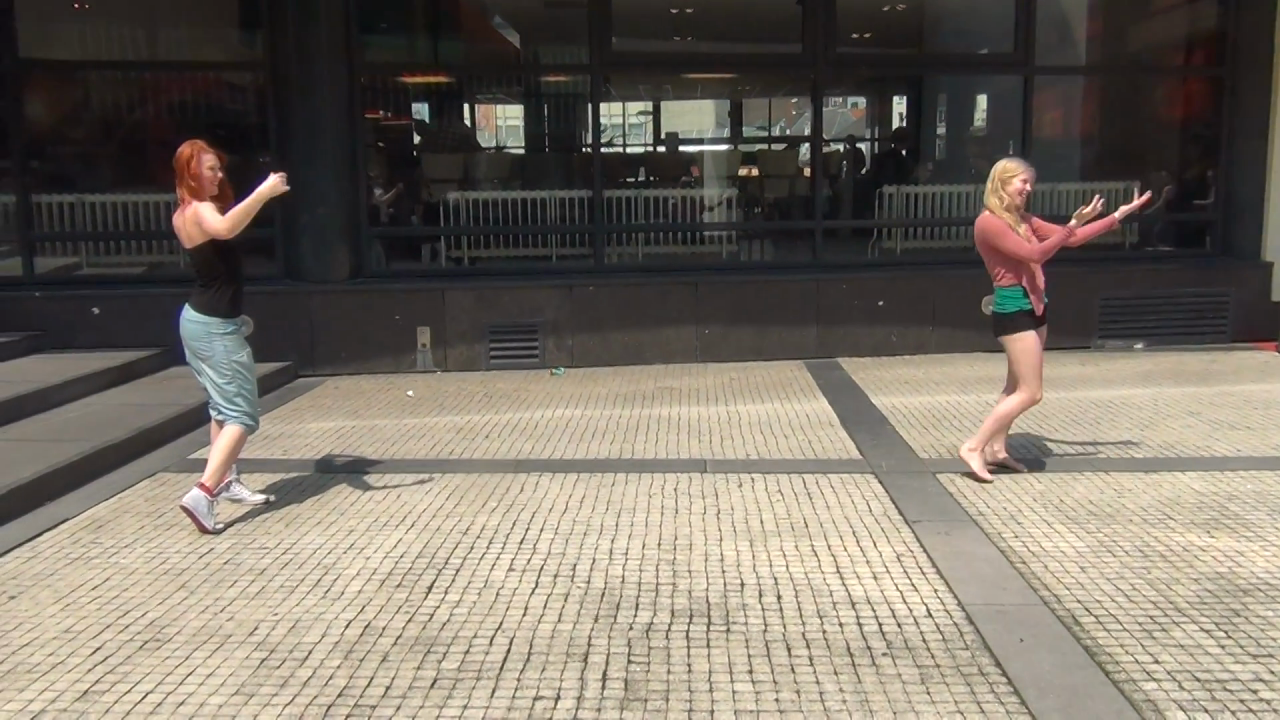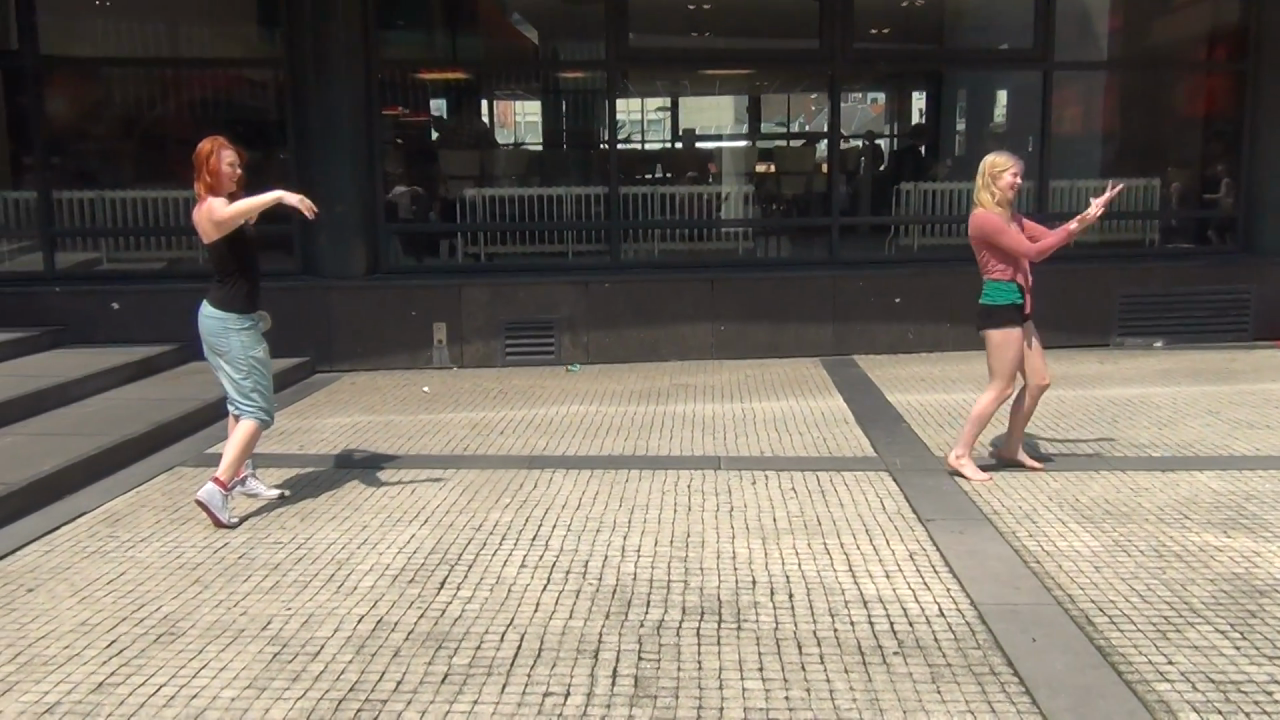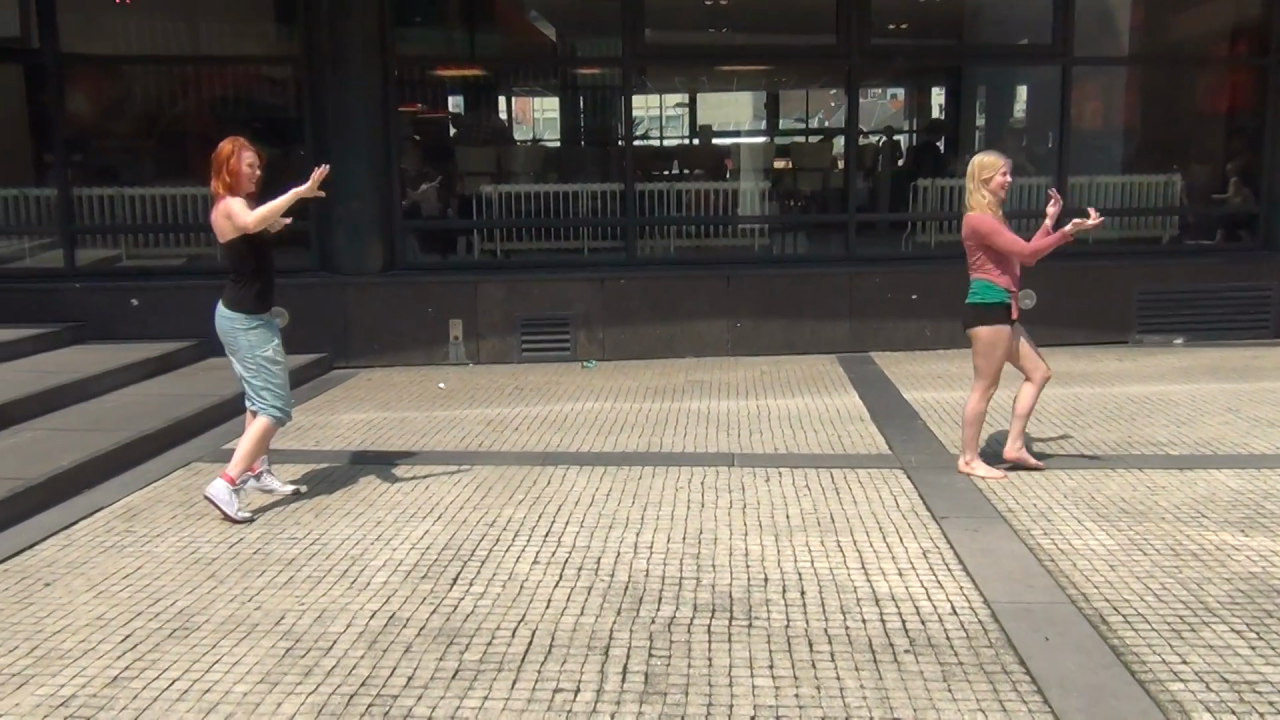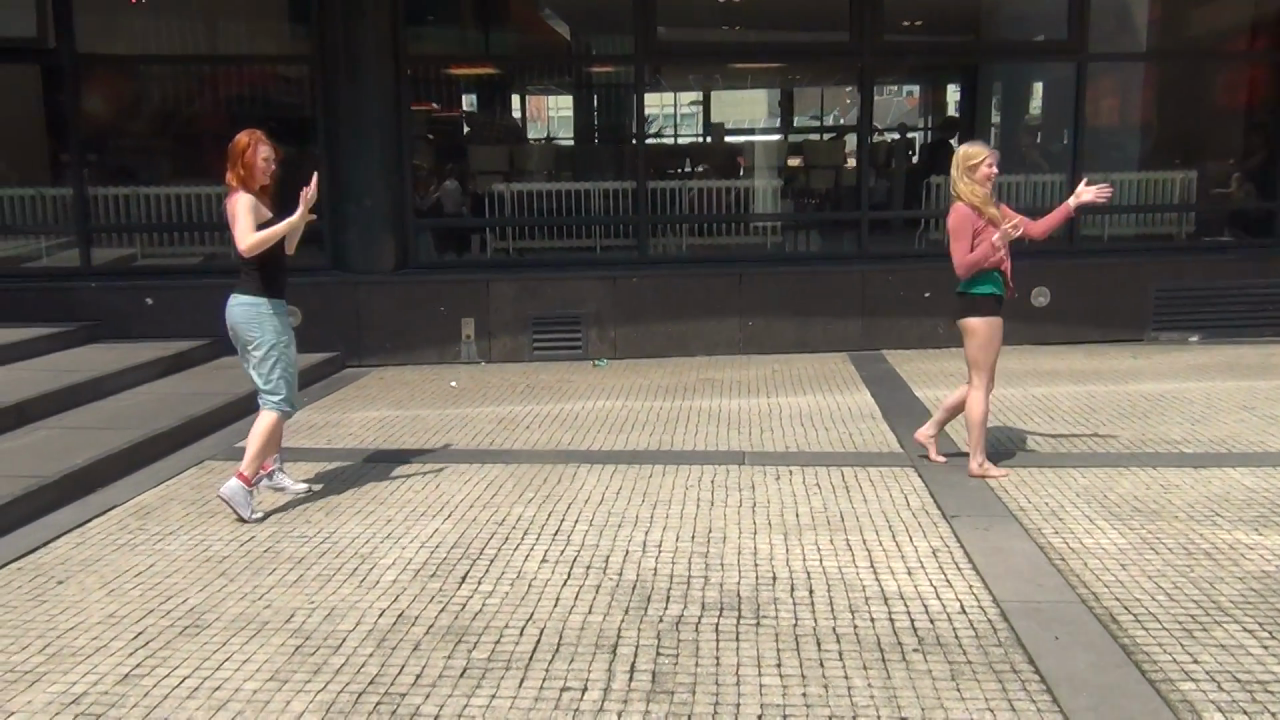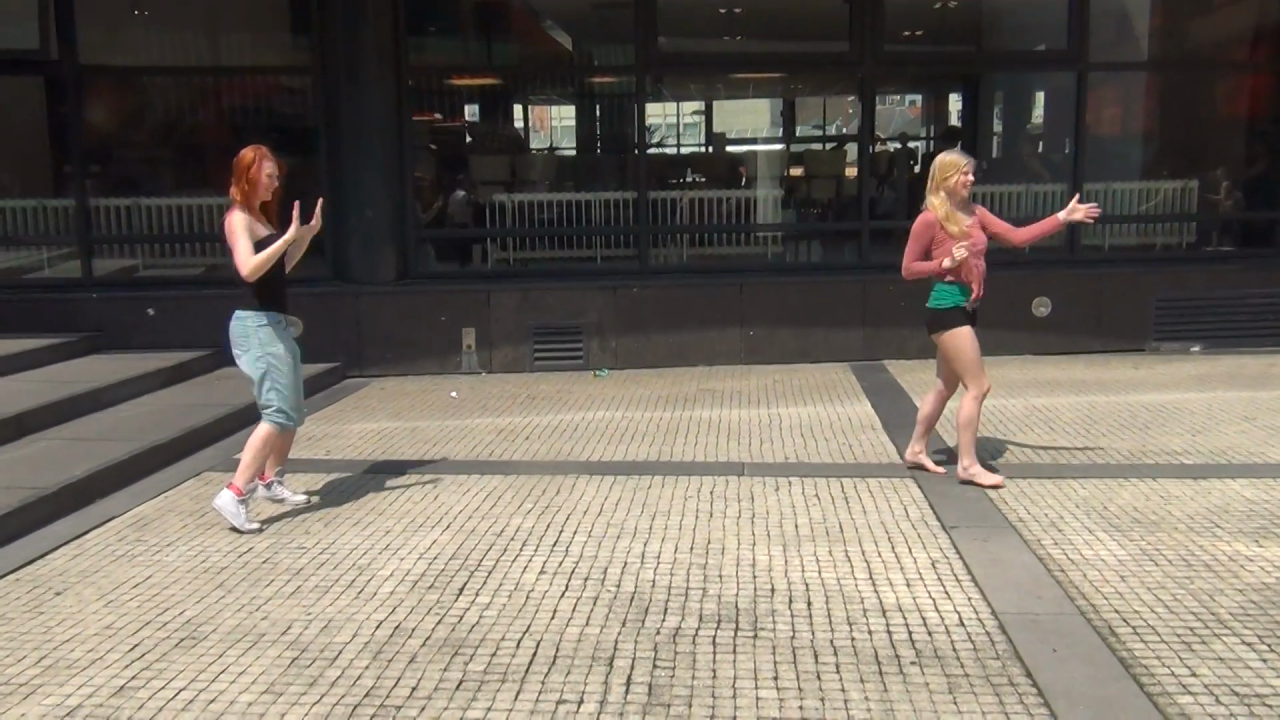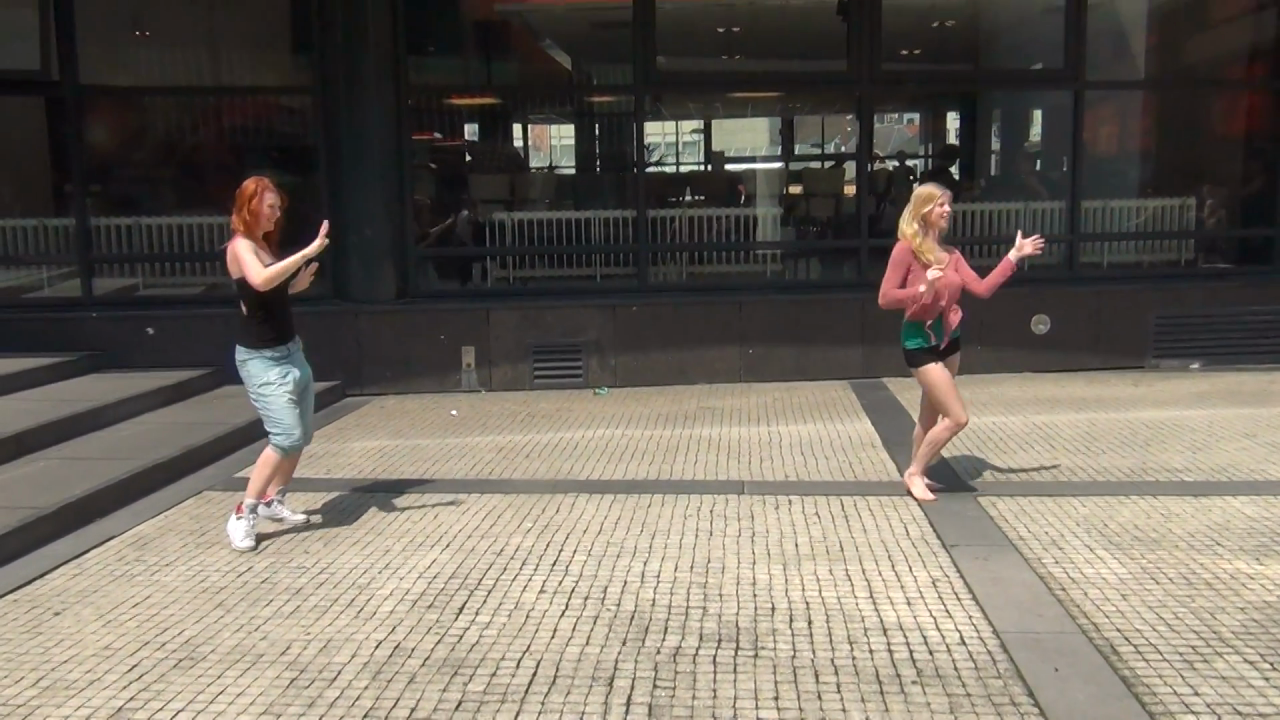
dt=0.2s
person 1, frame 1
left shoulder: (187, 213)
right shoulder: (199, 211)
left elbow: (224, 227)
right elbow: (226, 228)
right wrist: (265, 191)
left hip: (199, 320)
right hip: (216, 326)
left knee: (223, 407)
right knee: (241, 414)
left ankle: (226, 481)
right ankle: (202, 494)
person 1, frame 2
left shoulder: (205, 208)
right shoulder: (213, 206)
right elbow: (228, 215)
left wrist: (249, 215)
right wrist: (279, 195)
left hip: (218, 315)
right hip: (232, 321)
left knee: (241, 402)
right knee: (256, 409)
left ankle: (241, 476)
right ankle: (217, 488)
person 1, frame 3
left shoulder: (231, 208)
right shoulder: (231, 207)
left elbow: (254, 227)
right elbow: (252, 221)
left wrist: (272, 225)
right wrist: (299, 192)
left hip: (241, 315)
right hip: (247, 320)
left knee: (260, 399)
right knee: (274, 406)
left ankle: (258, 471)
right ankle: (226, 484)
person 1, frame 4
left shoulder: (256, 199)
right shoulder: (242, 200)
left elbow: (286, 249)
right elbow: (247, 245)
left wrist: (300, 215)
right wrist: (293, 219)
left hip: (256, 308)
right hip: (258, 309)
left knee: (274, 393)
right knee: (280, 399)
left ankle: (269, 469)
right ankle: (240, 483)
person 1, frame 5
left shoulder: (261, 215)
right shoulder: (238, 218)
left elbow: (282, 266)
right elbow: (248, 271)
left wrist: (308, 233)
right wrist: (288, 237)
left hip: (275, 323)
right hip: (257, 325)
left knee: (290, 412)
right knee: (279, 413)
left ankle: (269, 480)
right ankle: (234, 494)
person 1, frame 6
left shoulder: (264, 245)
right shoulder: (240, 246)
right elbow: (261, 281)
left wrist: (299, 281)
right wrist: (309, 251)
left hip: (289, 351)
right hip: (260, 357)
left knee: (298, 433)
right knee: (286, 436)
left ankle: (272, 500)
right ankle: (244, 512)
person 2, frame 1
left shoulder: (1023, 220)
right shoulder: (988, 222)
left elbow: (1072, 239)
right elbow: (1033, 255)
left wrist: (1119, 214)
right wrist: (1073, 223)
left hip: (1033, 308)
right hip: (1013, 312)
left knee: (1016, 387)
right knee: (1029, 393)
left ankle: (995, 449)
right ankle: (974, 447)
person 2, frame 2
left shoulder: (1008, 215)
right shoulder: (983, 218)
left elbow: (1048, 236)
right elbow: (1033, 251)
left wrist: (1093, 210)
right wrist: (1075, 225)
left hip: (1018, 305)
right hip: (1000, 307)
left knee: (1039, 382)
right knee: (1000, 388)
left ankle: (1013, 448)
right ankle: (960, 455)
person 2, frame 3
left shoulder: (992, 216)
right shoulder: (978, 220)
left elbow: (1024, 254)
right elbow: (1027, 253)
left wrist: (1050, 221)
right wrist: (1069, 230)
left hip: (1001, 308)
right hip: (987, 307)
left knee: (1039, 373)
right knee: (985, 387)
left ankle: (1015, 446)
right ankle: (969, 458)
person 2, frame 4
left shoulder: (990, 207)
right shoulder: (961, 212)
left elbow: (1035, 230)
right elbow: (963, 268)
left wrist: (1074, 202)
right wrist: (996, 241)
left hip: (988, 298)
right hip: (978, 298)
left knee: (979, 382)
right knee: (981, 382)
left ankle: (930, 430)
right ankle: (978, 461)
person 2, frame 5
left shoulder: (975, 214)
right shoulder: (929, 220)
left elbow: (1019, 237)
right elbow: (908, 269)
left wrist: (1063, 217)
right wrist: (947, 263)
left hip: (963, 308)
right hip: (946, 309)
left knee: (945, 386)
right knee: (977, 387)
left ankle: (916, 450)
right ankle: (968, 464)
person 2, frame 6
left shoulder: (950, 253)
right shoulder: (905, 248)
left elbow: (982, 289)
right elbow: (885, 298)
left wrist: (1014, 257)
right wrist: (922, 289)
left hip: (949, 340)
right hip: (921, 343)
left knee: (932, 415)
right knee: (957, 418)
left ankle: (916, 473)
right ankle: (915, 472)
